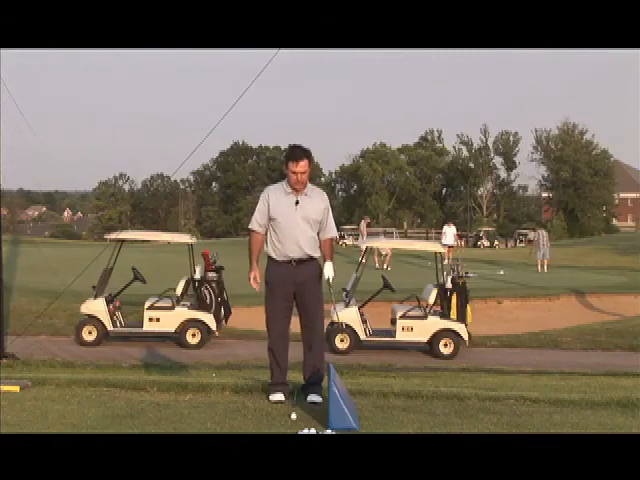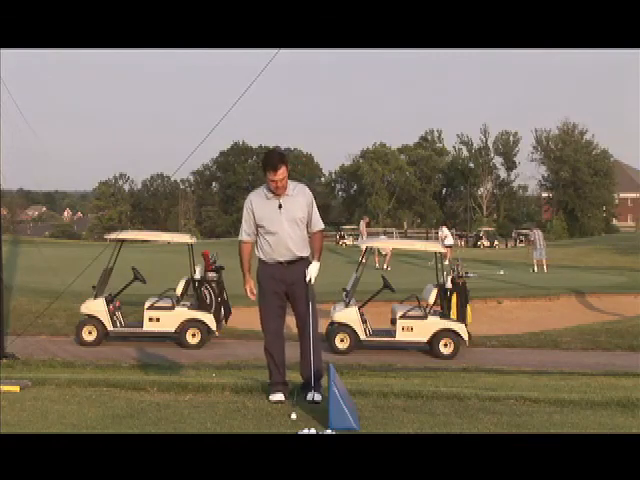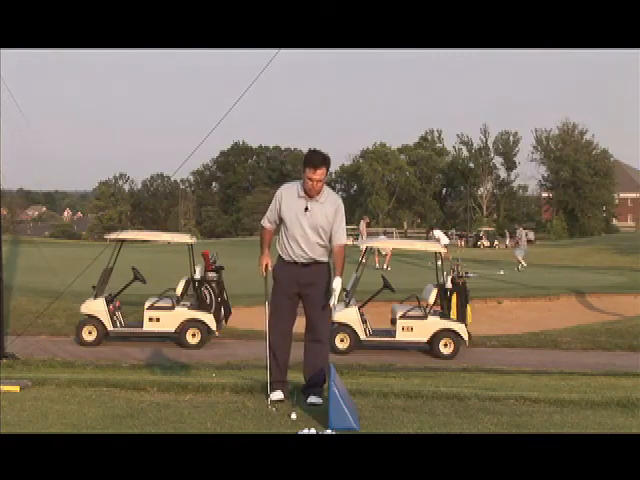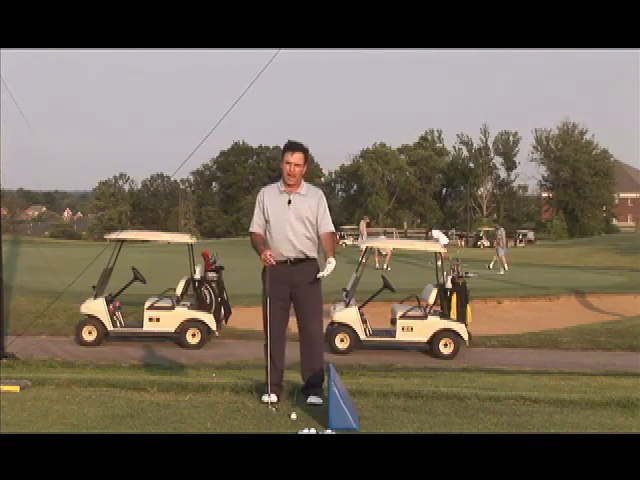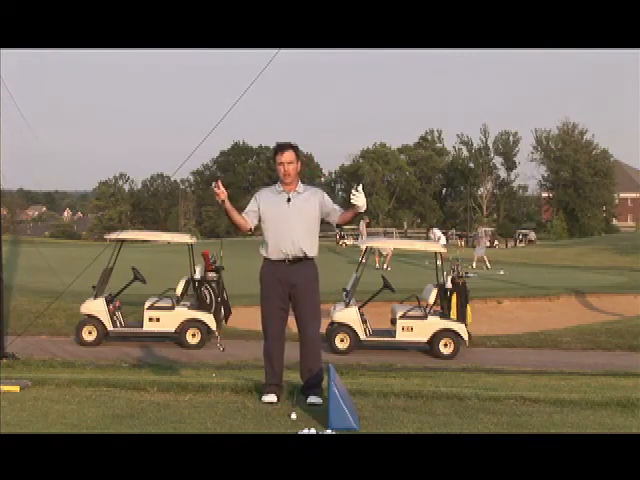
dt=1s
person 1, frame 1
left shoulder: (320, 197)
right shoulder: (270, 194)
left elbow: (326, 235)
right elbow: (257, 231)
left wrist: (329, 261)
right wrist: (253, 265)
left hip: (309, 269)
right hip: (278, 268)
left knee: (314, 327)
right knee: (277, 329)
left ankle: (313, 385)
right ankle: (278, 385)
person 1, frame 2
left shoulder: (303, 193)
right shoulder: (253, 200)
left elbow: (316, 230)
right elbow: (246, 240)
left wrist: (315, 261)
right wrist: (246, 276)
left hip: (300, 268)
right hip: (269, 271)
left knee: (309, 326)
right knee: (272, 330)
left ankle: (312, 383)
right ankle: (277, 385)
person 1, frame 3
left shoulder: (335, 202)
right shoulder: (284, 193)
left elbow: (338, 243)
right elbow: (268, 224)
left wrist: (337, 277)
right wrist: (264, 252)
left hip: (318, 271)
right hip: (286, 268)
left knee: (318, 331)
right knee: (279, 328)
left ankle: (314, 387)
right ankle: (278, 384)
person 1, frame 4
left shoulder: (316, 195)
right shoulder: (266, 194)
left elbow: (326, 231)
right elbow: (256, 231)
left wrist: (330, 257)
right wrist: (262, 250)
left hip: (306, 269)
right hip: (275, 270)
left knee: (312, 329)
right knee: (273, 330)
left ankle: (313, 388)
right ankle: (273, 386)
person 1, frame 5
left shoulder: (316, 195)
right shoulder: (263, 196)
left elbow: (339, 218)
right elbow: (245, 224)
left wrist: (357, 209)
right wrist: (225, 202)
left hip: (305, 268)
right hip: (273, 269)
left knee: (310, 329)
right knee: (273, 330)
left ankle: (313, 388)
right ankle: (272, 387)
